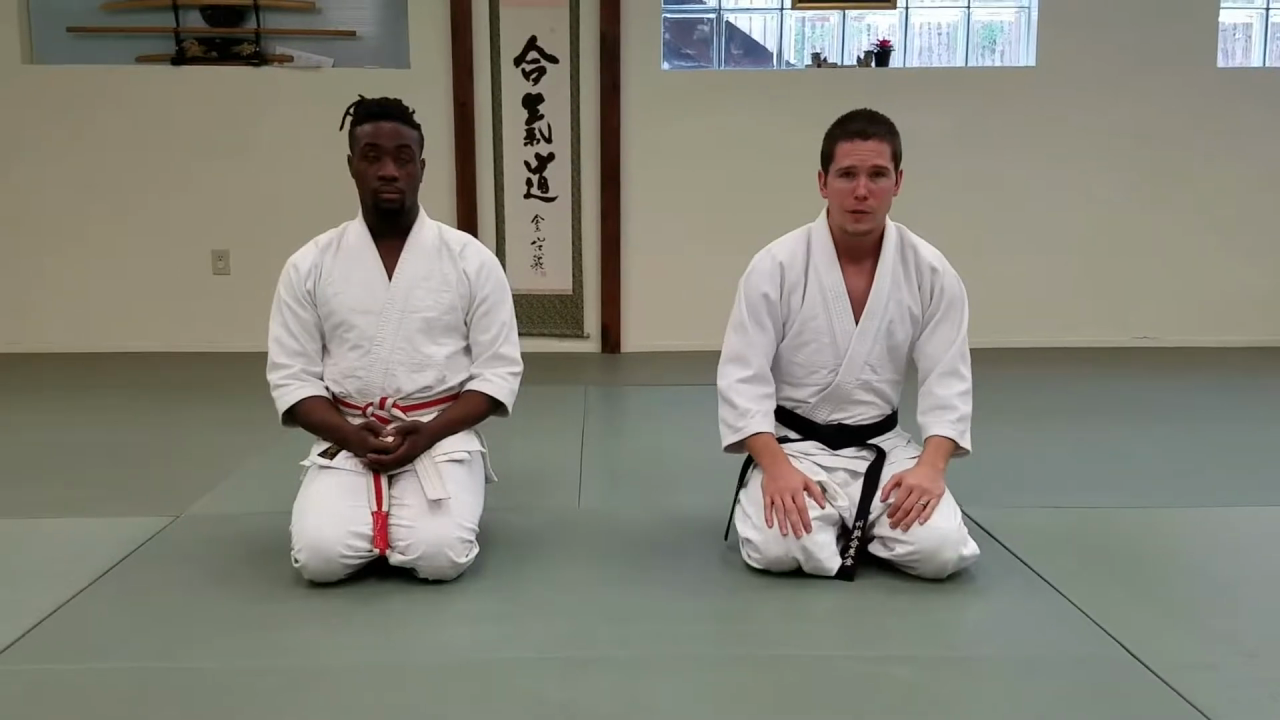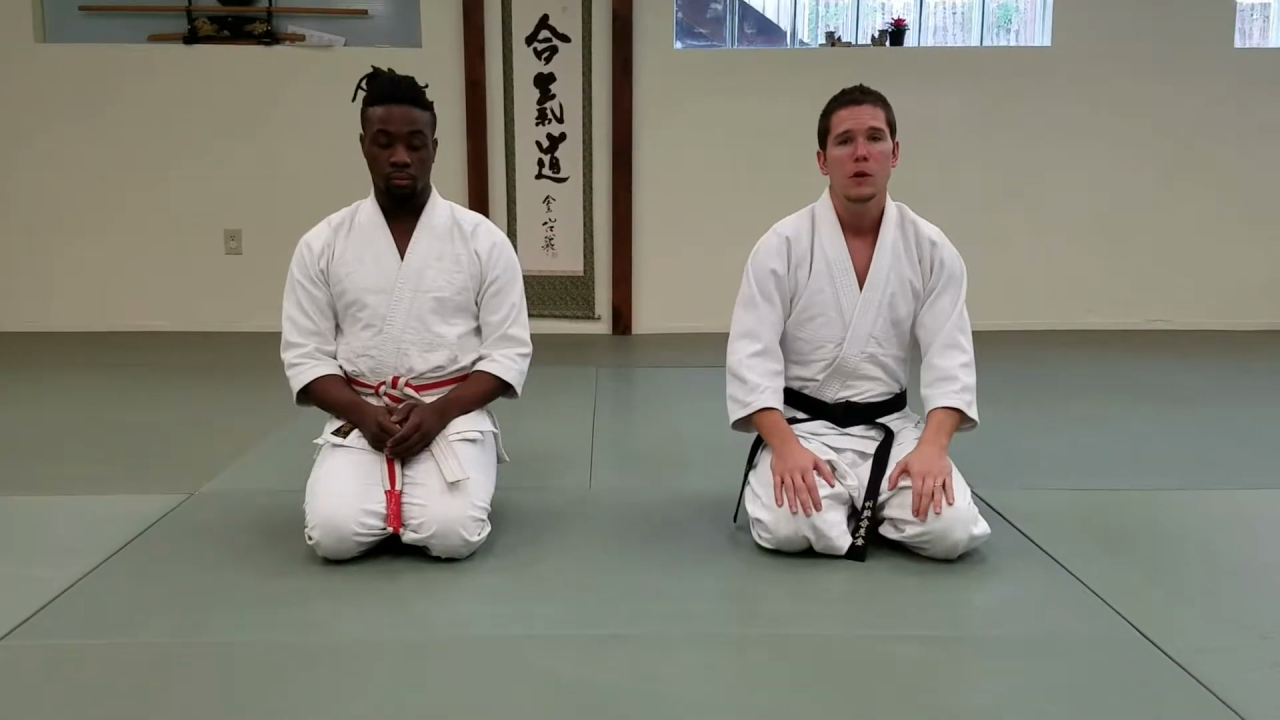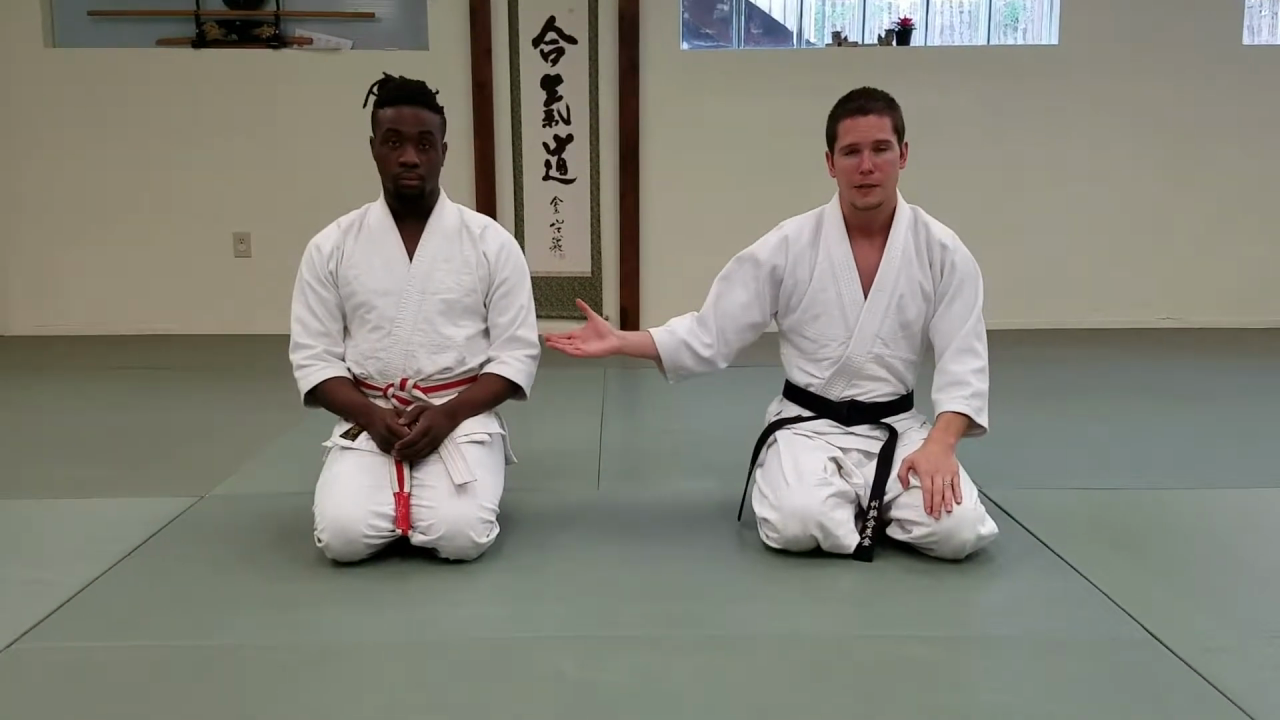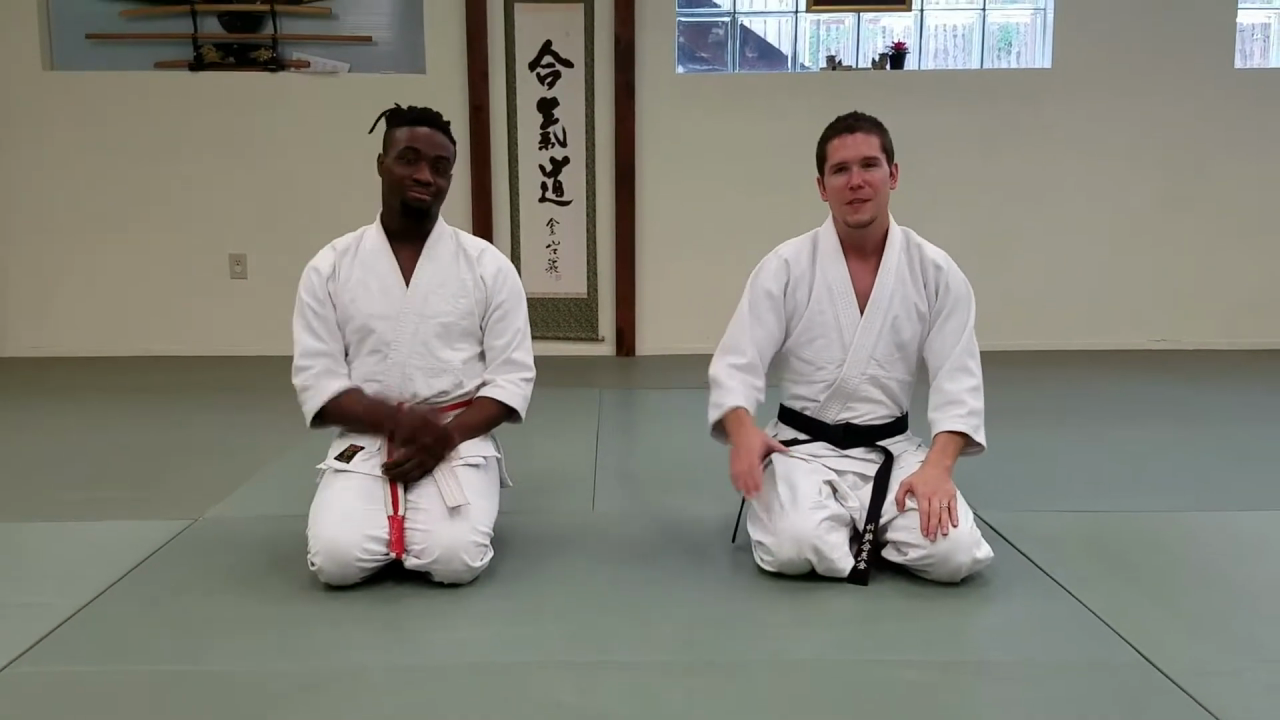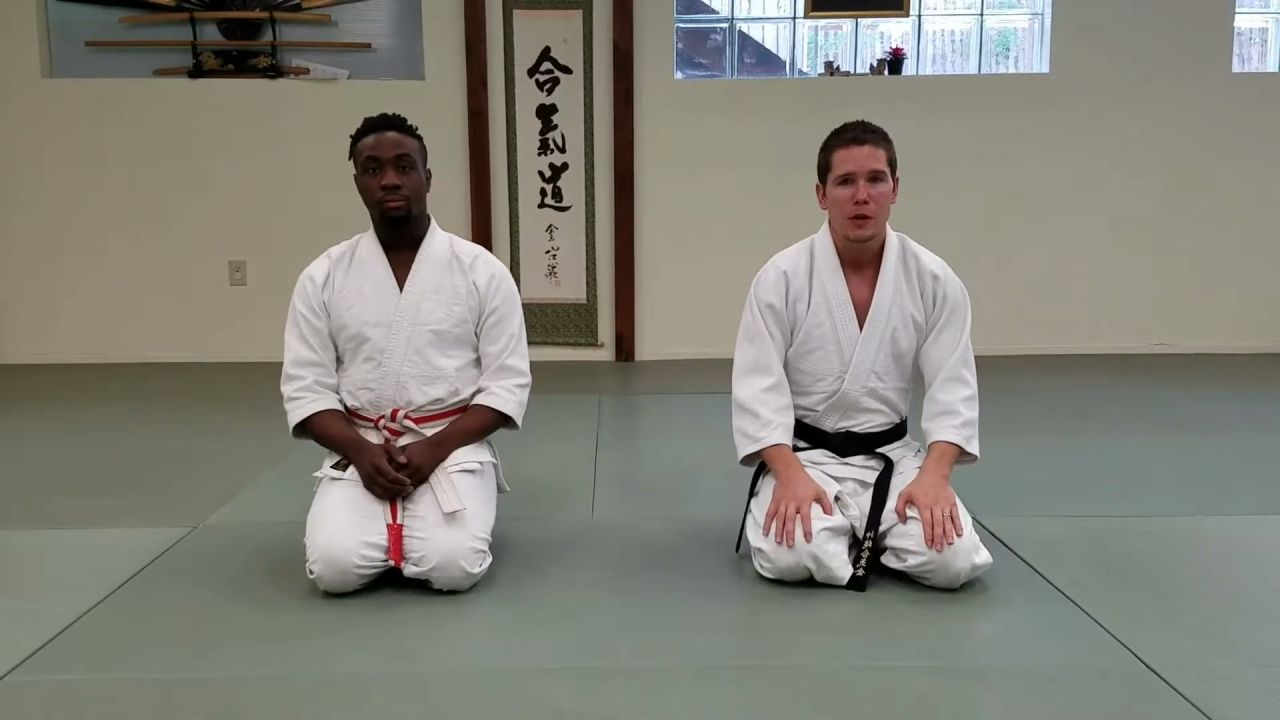
dt=1s
person 1, frame 1
left shoulder: (471, 259)
right shoulder: (309, 264)
left elbow: (499, 370)
right elbow: (291, 375)
left wrist: (428, 433)
right wrist: (351, 435)
left hip: (441, 435)
right hip: (345, 440)
left knee: (438, 556)
right knee: (320, 556)
left ankle: (411, 515)
right ankle: (372, 516)
person 1, frame 2
left shoulder: (482, 240)
right shoulder: (322, 244)
left elbow: (508, 352)
right elbow: (305, 355)
left wrist: (438, 412)
right wrist: (365, 415)
left hip: (452, 416)
right hip: (360, 418)
left knee: (452, 534)
right knee: (335, 535)
left ankle: (423, 493)
right ankle: (396, 497)
person 1, frame 3
left shoulder: (490, 242)
right shoulder: (331, 246)
left elbow: (517, 353)
right elbow: (313, 356)
left wrist: (448, 415)
right wrist: (371, 415)
left hip: (461, 415)
right hip: (370, 419)
left knee: (460, 535)
right knee: (343, 536)
left ankle: (426, 495)
right ankle: (398, 496)
person 1, frame 4
left shoulder: (487, 265)
right shoulder: (330, 267)
left elbow: (512, 376)
right elbow: (316, 385)
left wrist: (445, 438)
right wrist: (394, 420)
left hip: (457, 439)
right hip: (368, 439)
left knee: (454, 560)
right knee: (337, 561)
left ankle: (427, 516)
right ankle: (398, 518)
person 1, frame 5
left shoulder: (482, 270)
right shoulder: (323, 277)
left elbow: (508, 384)
right elbow: (306, 389)
left wrist: (435, 449)
right wrist: (362, 451)
left hip: (453, 443)
right hip: (361, 448)
left knee: (453, 566)
right knee: (335, 567)
left ankle: (423, 523)
right ankle: (392, 525)
person 2, frame 1
left shoulder: (931, 272)
right shoulder: (775, 265)
left elbow: (947, 381)
right elbow: (742, 378)
left wrist: (930, 466)
right wrist: (776, 467)
left hip: (881, 448)
right hip: (793, 446)
left knee: (940, 551)
right knee: (778, 549)
left ankle: (851, 524)
right ankle: (832, 522)
person 2, frame 2
left shoulder: (930, 248)
right shoulder: (782, 245)
left elbow: (950, 356)
right elbow: (752, 356)
left wrist: (932, 446)
right wrist: (785, 446)
left hip: (891, 427)
right hip: (802, 427)
left knee: (951, 531)
right knee: (790, 527)
left ankle: (860, 504)
right ankle: (837, 498)
person 2, frame 3
left shoulder: (942, 251)
right shoulder: (788, 246)
left elbow: (964, 361)
right elbow: (708, 334)
left wrist: (939, 445)
right wrist: (617, 341)
left hip: (897, 427)
right hip: (808, 425)
left knee: (959, 530)
right knee: (798, 524)
left ankle: (864, 502)
right ankle: (849, 500)
person 2, frame 4
left shoulder: (935, 272)
right shoulder: (784, 267)
left elbow: (959, 380)
right elbow: (738, 364)
left wrist: (937, 467)
right wrist: (743, 430)
left hip: (890, 450)
right hip: (804, 448)
left knee: (952, 554)
right knee: (789, 547)
left ankle: (866, 528)
right ankle: (849, 528)
person 2, frame 5
left shoulder: (933, 279)
right shoulder: (781, 277)
left elbow: (952, 388)
right elbow: (758, 387)
left wrist: (933, 475)
right wrist: (790, 475)
left hip: (893, 456)
right hip: (805, 455)
left knee: (952, 559)
right knee: (789, 556)
left ankle: (863, 536)
right ankle: (857, 536)
